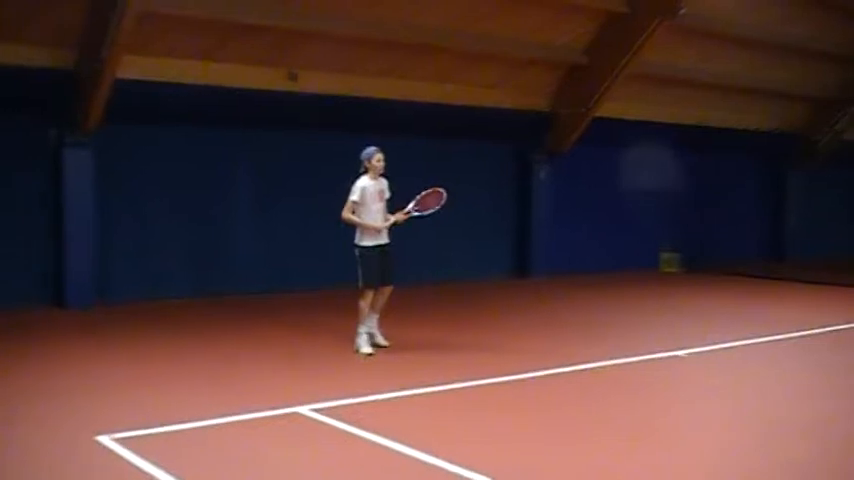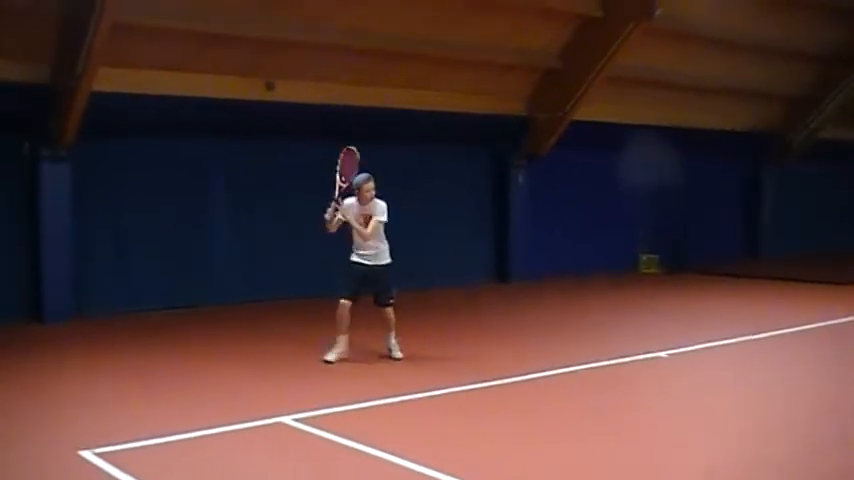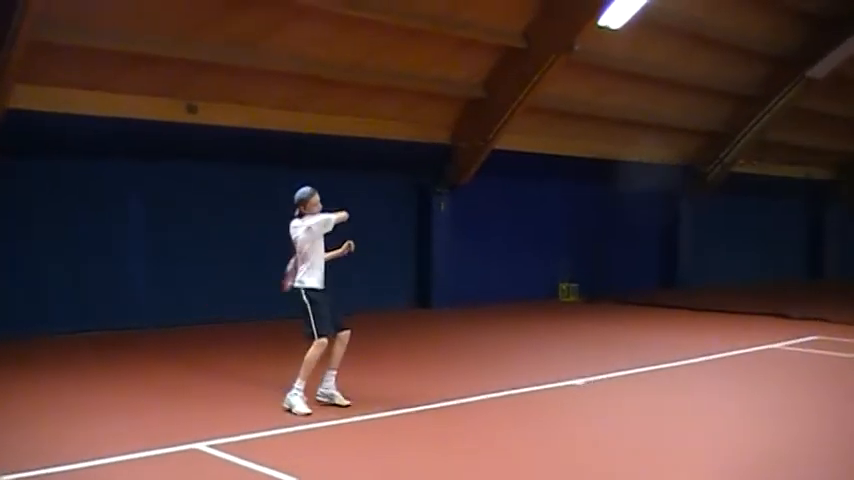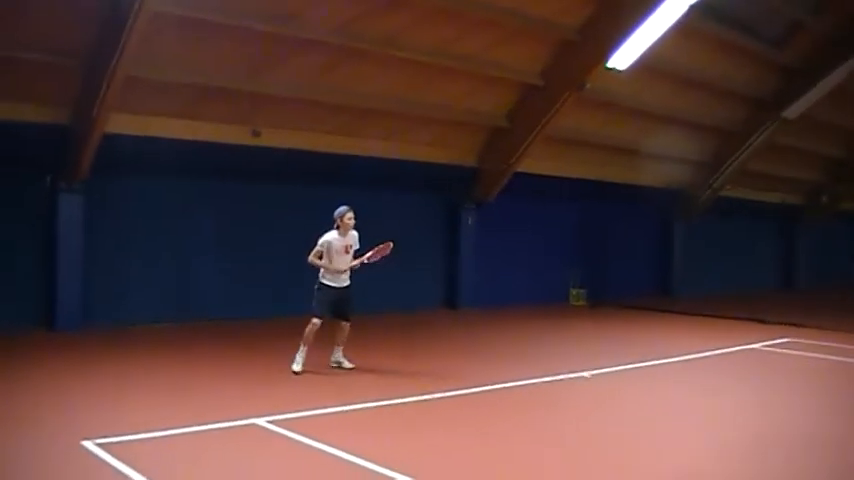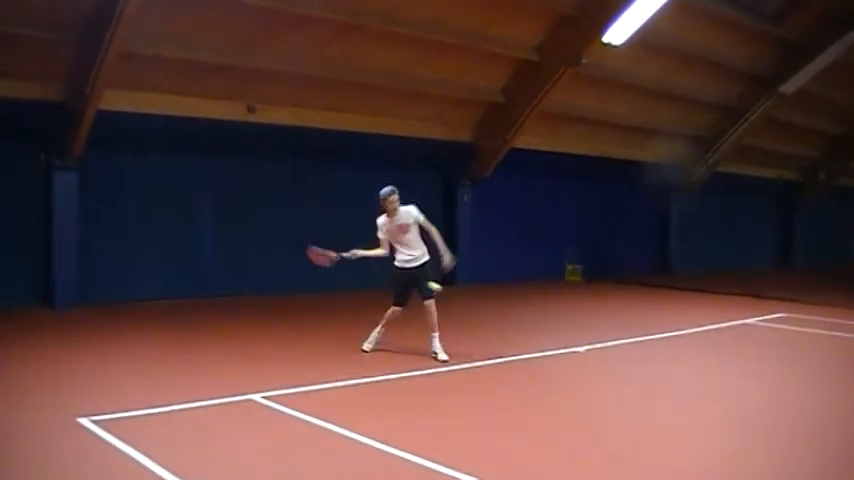
dt=1s
person 1, frame 1
left shoulder: (383, 183)
right shoulder: (361, 184)
right elbow: (346, 215)
left wrist: (394, 217)
right wrist: (370, 226)
left hip: (383, 242)
right hip: (367, 244)
left knee: (386, 287)
right knee: (368, 290)
left ankle: (372, 327)
right ankle: (361, 337)
person 1, frame 2
left shoulder: (380, 206)
right shoulder: (348, 204)
left elbow: (366, 236)
right elbow: (331, 229)
left wrist: (349, 218)
right wrist: (331, 217)
left hip: (381, 263)
right hip: (358, 262)
left knee: (387, 308)
right knee: (344, 303)
left ankle: (392, 344)
right ankle: (340, 346)
person 1, frame 3
left shoulder: (296, 226)
right shoulder: (318, 221)
right elbow: (344, 215)
left wrist: (339, 252)
left hip: (315, 288)
right hip: (309, 289)
left knee: (343, 334)
right knee: (321, 341)
left ankle: (327, 388)
right ankle: (295, 394)
person 1, frame 4
left shoulder: (354, 236)
right shoulder: (328, 238)
right elbow: (311, 259)
left wrist: (356, 263)
right wrist: (332, 268)
left hip: (344, 285)
right hip: (326, 285)
left knee: (345, 323)
right knee: (316, 322)
left ankle: (337, 357)
right ankle: (300, 357)
person 1, frame 5
left shoulder: (410, 210)
right shoulder: (381, 222)
left elbow: (431, 230)
right elbow: (384, 251)
left wrist: (444, 252)
right wrist: (361, 253)
left hip: (422, 263)
right hip: (402, 267)
left knee: (429, 303)
right knee: (397, 308)
left ankle: (436, 346)
right ankle: (376, 334)
